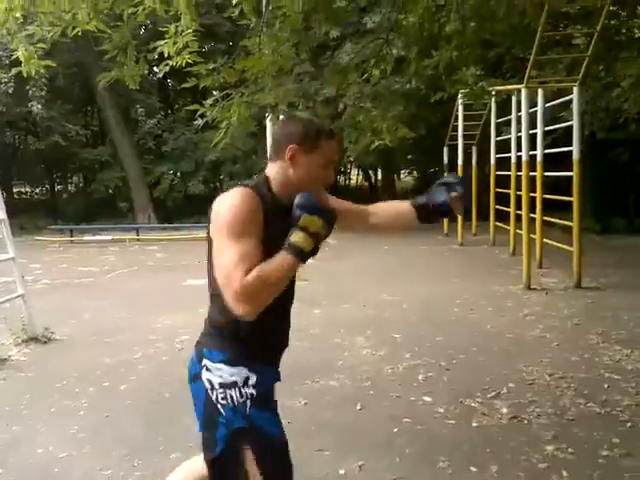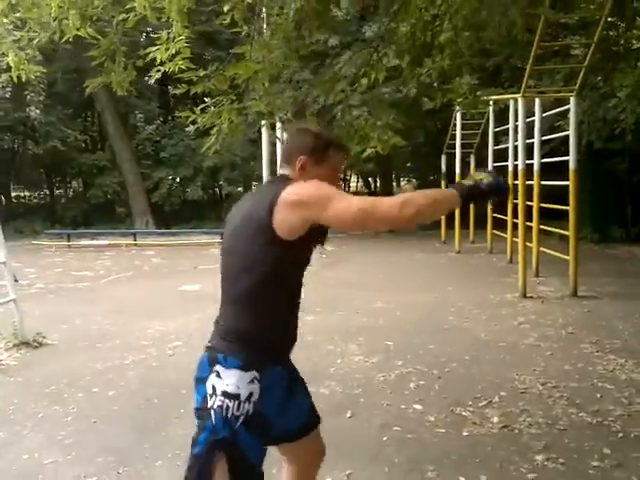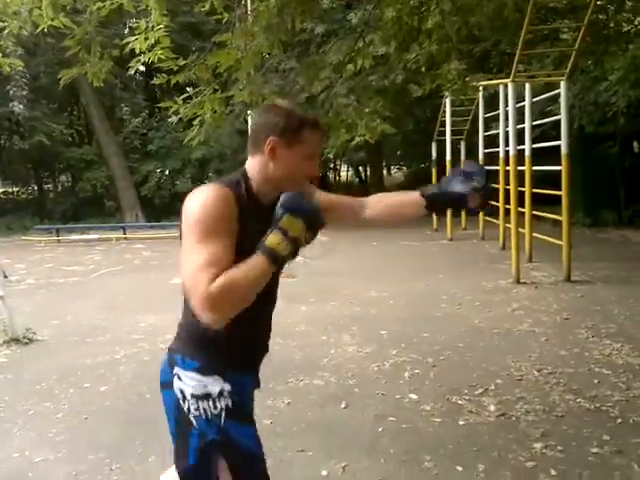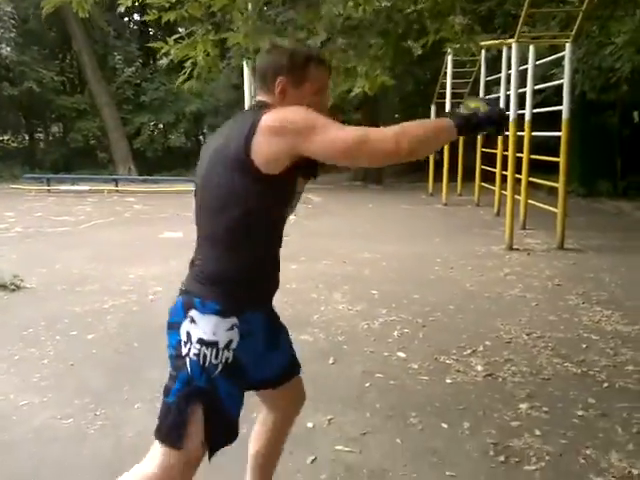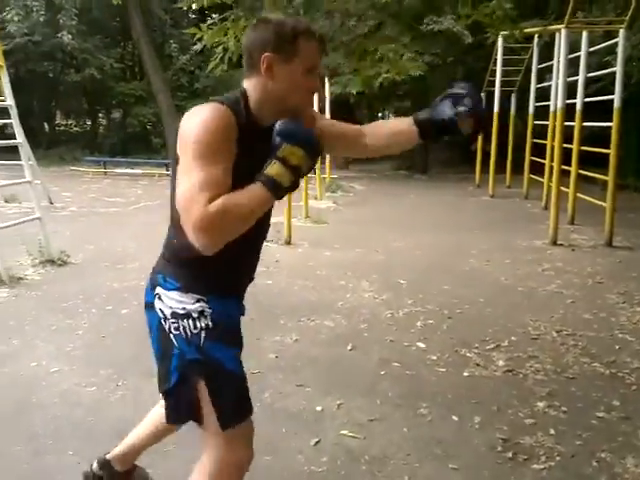
dt=0.5s
person 1, frame 1
left shoulder: (297, 201)
right shoulder: (237, 205)
left elbow: (367, 219)
right elbow: (245, 301)
left wrist: (426, 207)
right wrist: (301, 240)
left hip: (251, 368)
right hip: (228, 372)
person 1, frame 2
left shoulder: (257, 204)
right shoulder: (298, 197)
right elbow: (395, 212)
right wrist: (471, 189)
left hip: (268, 367)
right hip: (237, 373)
person 1, frame 3
left shoulder: (293, 198)
right shoulder: (210, 201)
left elbow: (364, 210)
right elbow: (212, 308)
left wrist: (440, 196)
right wrist: (278, 244)
left hip: (234, 372)
right hip: (202, 377)
person 1, frame 4
left shoulder: (233, 135)
right shoulder: (283, 126)
right elbow: (388, 146)
left wrist: (298, 168)
right wrist: (467, 122)
left hip: (248, 311)
right hip: (216, 319)
left knee: (287, 399)
person 1, frame 5
left shoulder: (282, 115)
right shoulder: (211, 123)
left elbow: (365, 139)
right elbow: (205, 233)
left wrist: (432, 122)
right wrist: (281, 174)
left hip: (219, 297)
right hip: (186, 302)
left knee: (214, 396)
